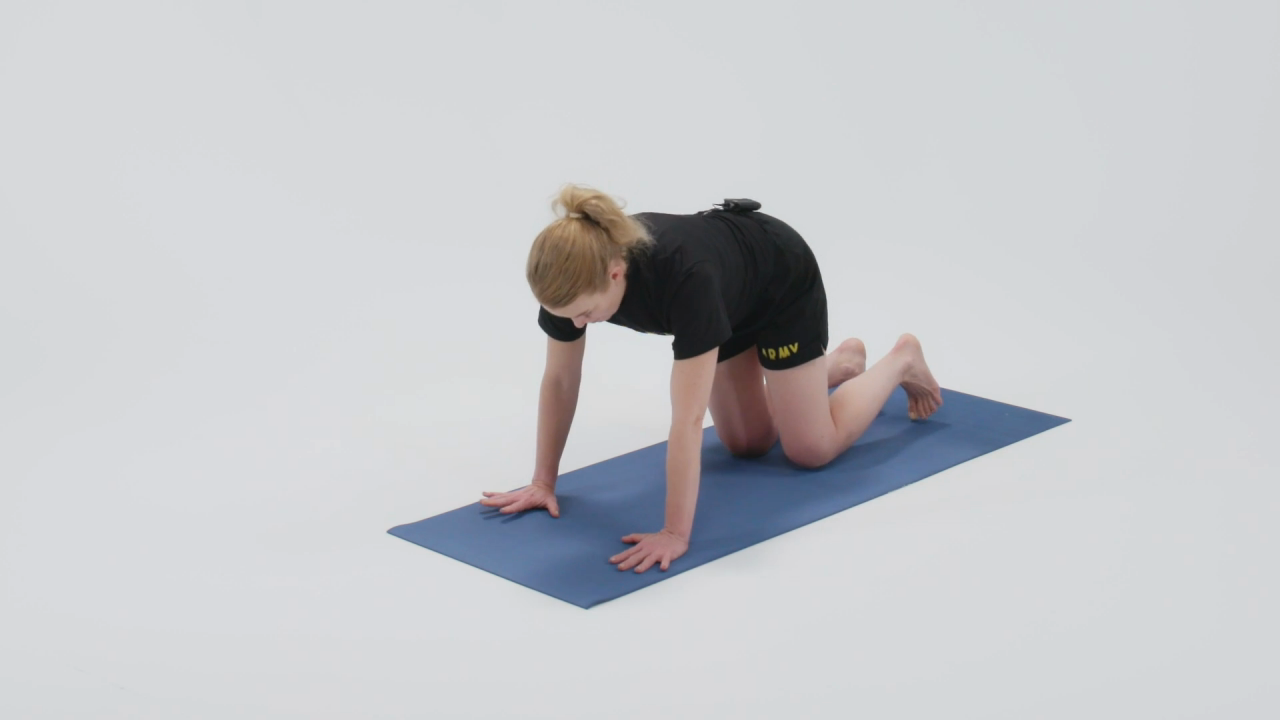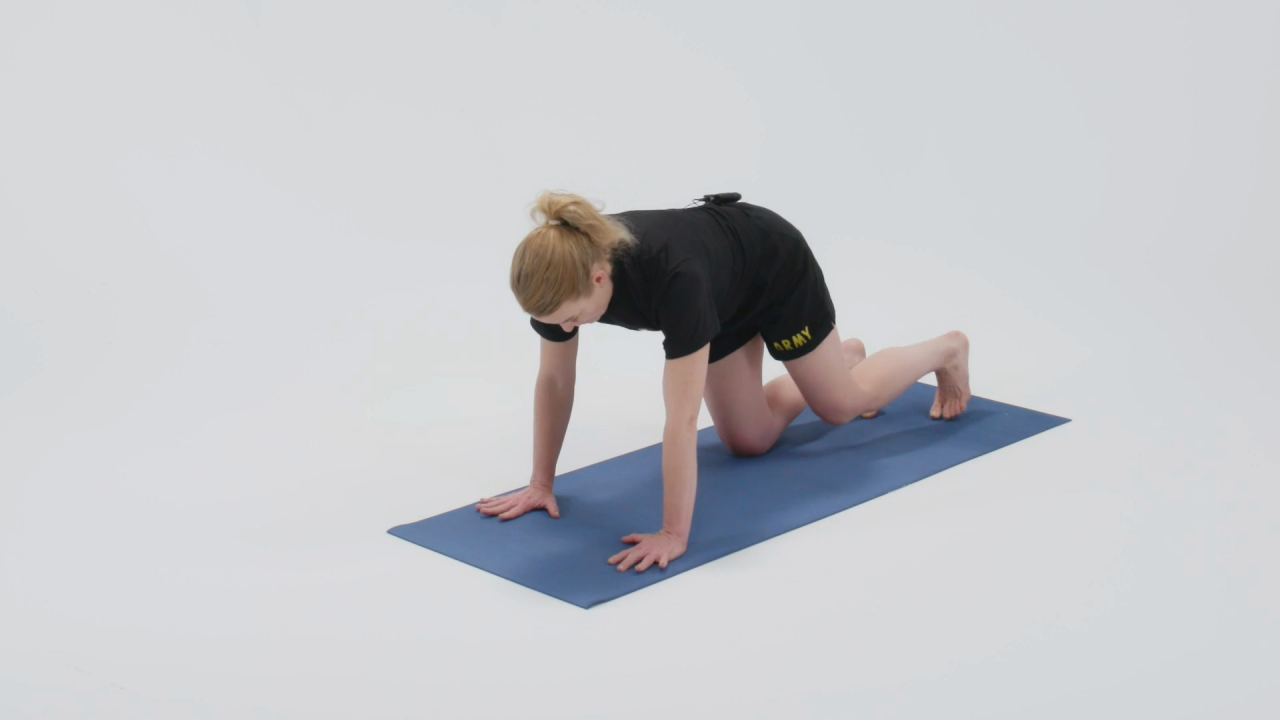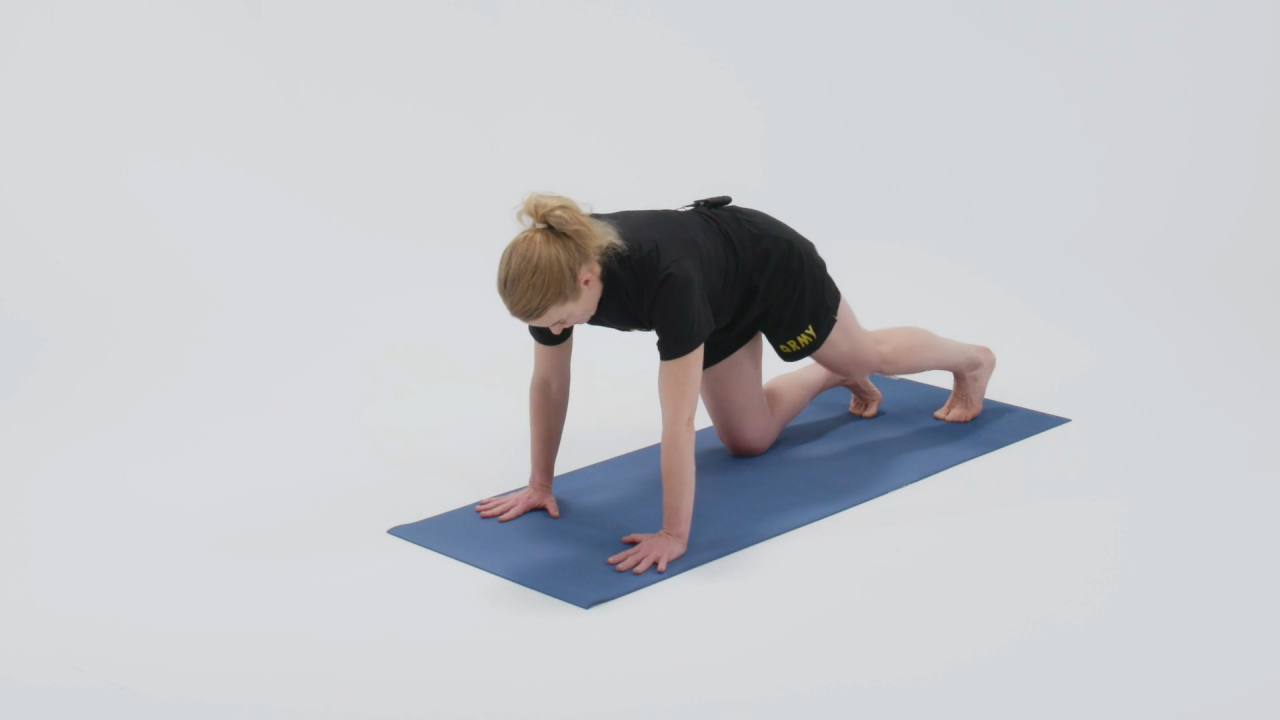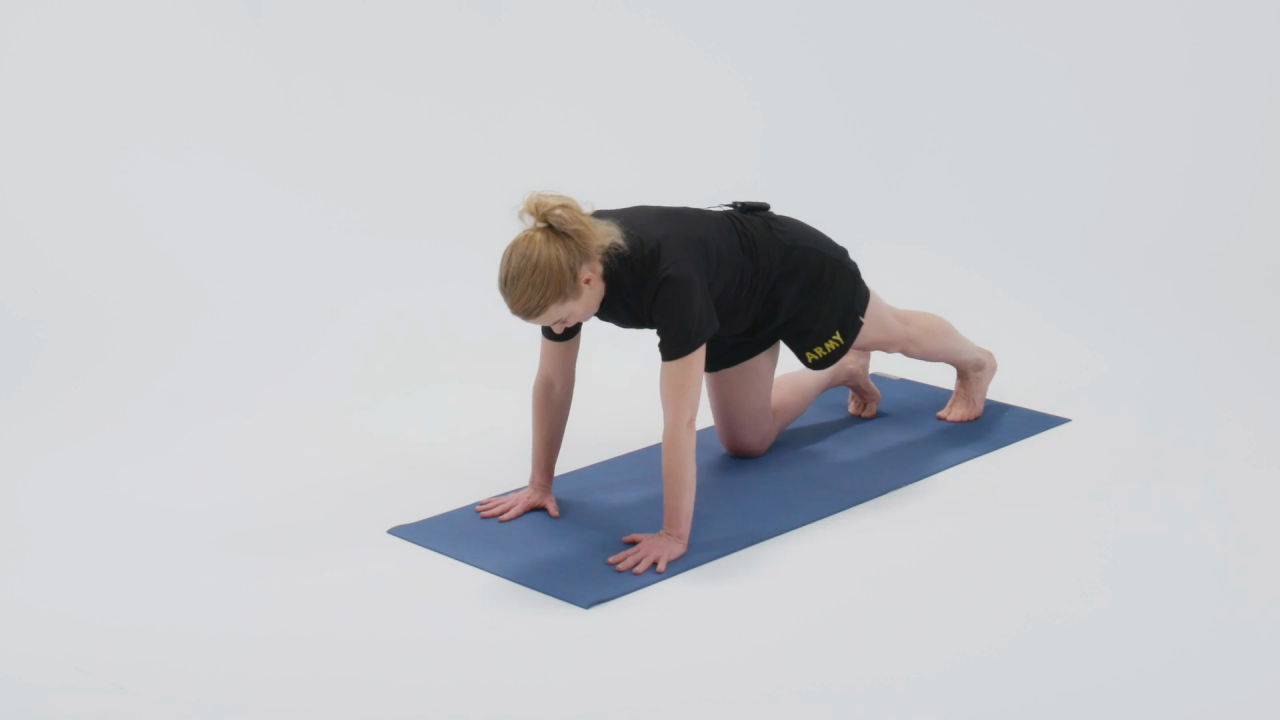
dt=0.5s
person 1, frame 1
left shoulder: (684, 276)
right shoulder: (573, 272)
left elbow: (687, 419)
right elbow: (559, 381)
left wrist: (675, 533)
right wrist: (543, 481)
left hip: (782, 282)
right hip: (731, 295)
left knee: (810, 448)
right knee: (747, 443)
left ankle: (901, 361)
right ankle: (839, 365)
person 1, frame 2
left shoulder: (673, 276)
right shoulder: (561, 271)
left elbow: (681, 419)
right elbow: (554, 381)
left wrist: (675, 534)
right wrist: (541, 483)
left hip: (775, 267)
right hip: (725, 291)
left knee: (841, 404)
right knee: (749, 440)
left ankle: (946, 351)
right ankle: (841, 357)
person 1, frame 3
left shoulder: (665, 277)
right shoulder: (553, 272)
left elbow: (678, 419)
right elbow: (548, 383)
left wrist: (674, 535)
right wrist: (540, 483)
left hip: (772, 267)
right hip: (719, 295)
left knee: (865, 354)
right knee: (749, 439)
left ankle: (971, 360)
right ankle: (836, 375)
person 1, frame 4
left shoulder: (668, 277)
right shoulder: (564, 264)
left elbow: (680, 420)
right elbow: (553, 380)
left wrist: (675, 535)
right wrist: (541, 482)
left hip: (797, 273)
right hip: (737, 304)
left knee: (893, 334)
right knee: (746, 442)
left ankle: (975, 362)
right ankle: (845, 370)
